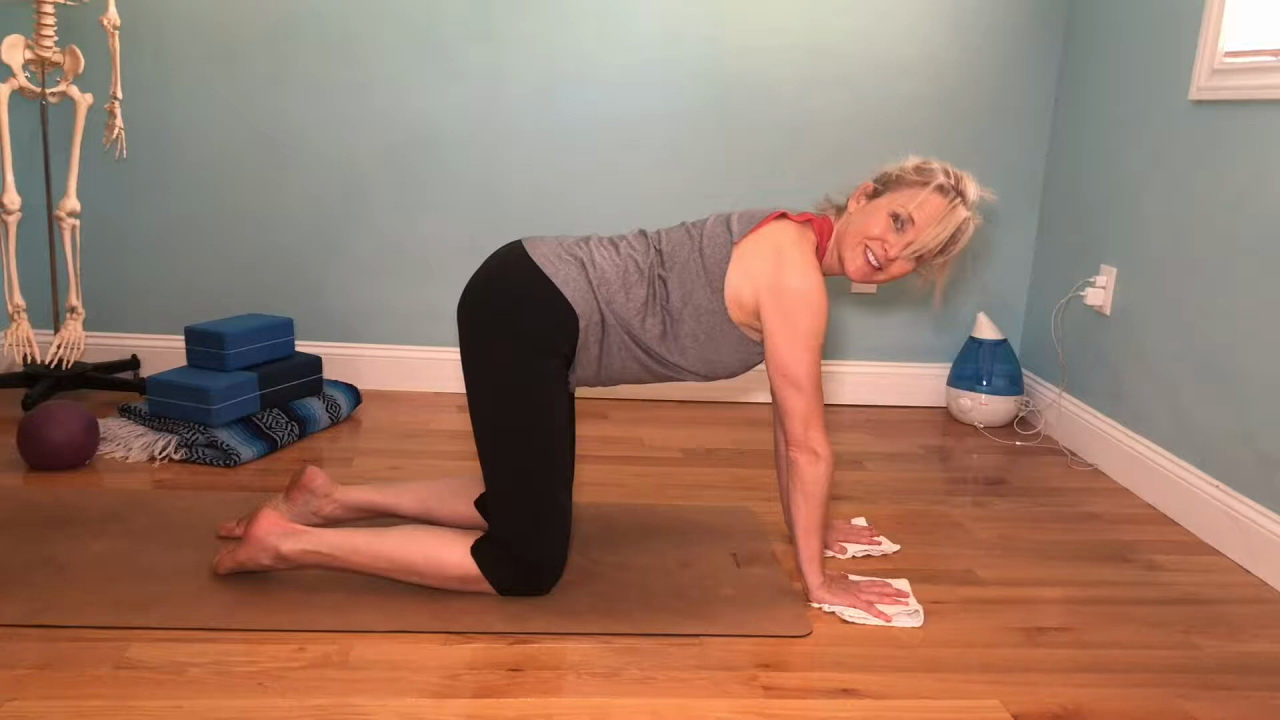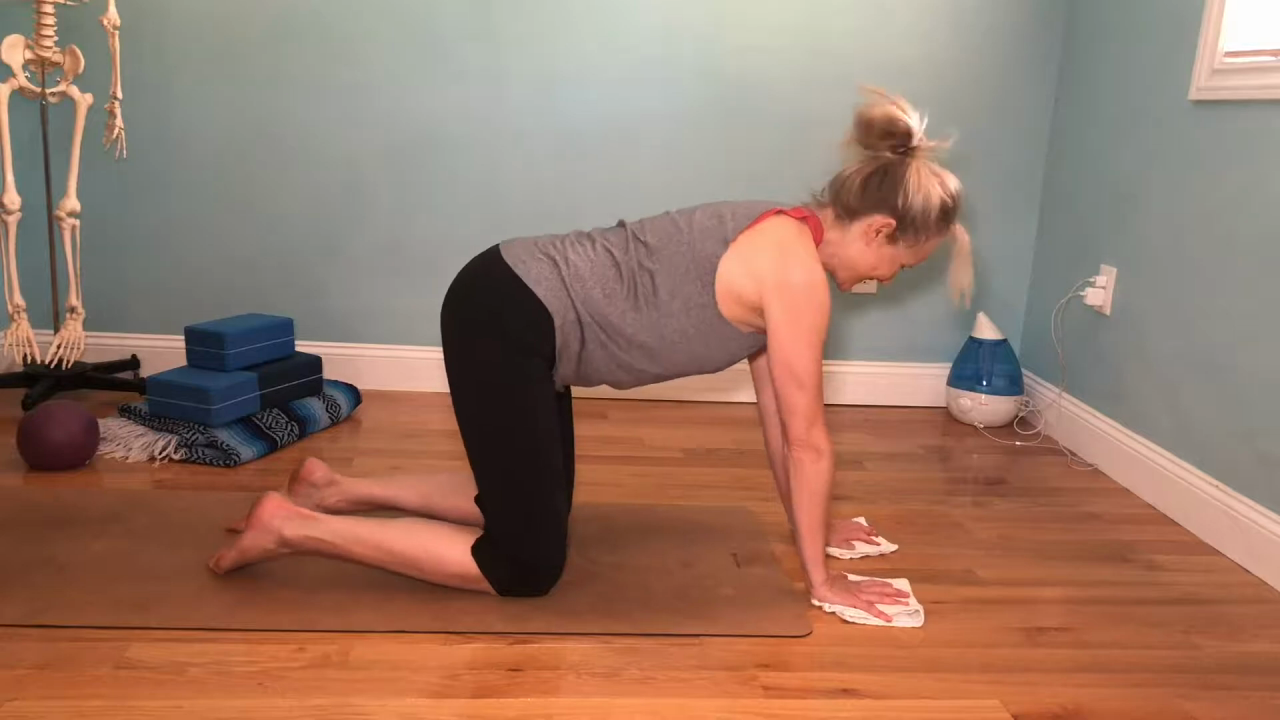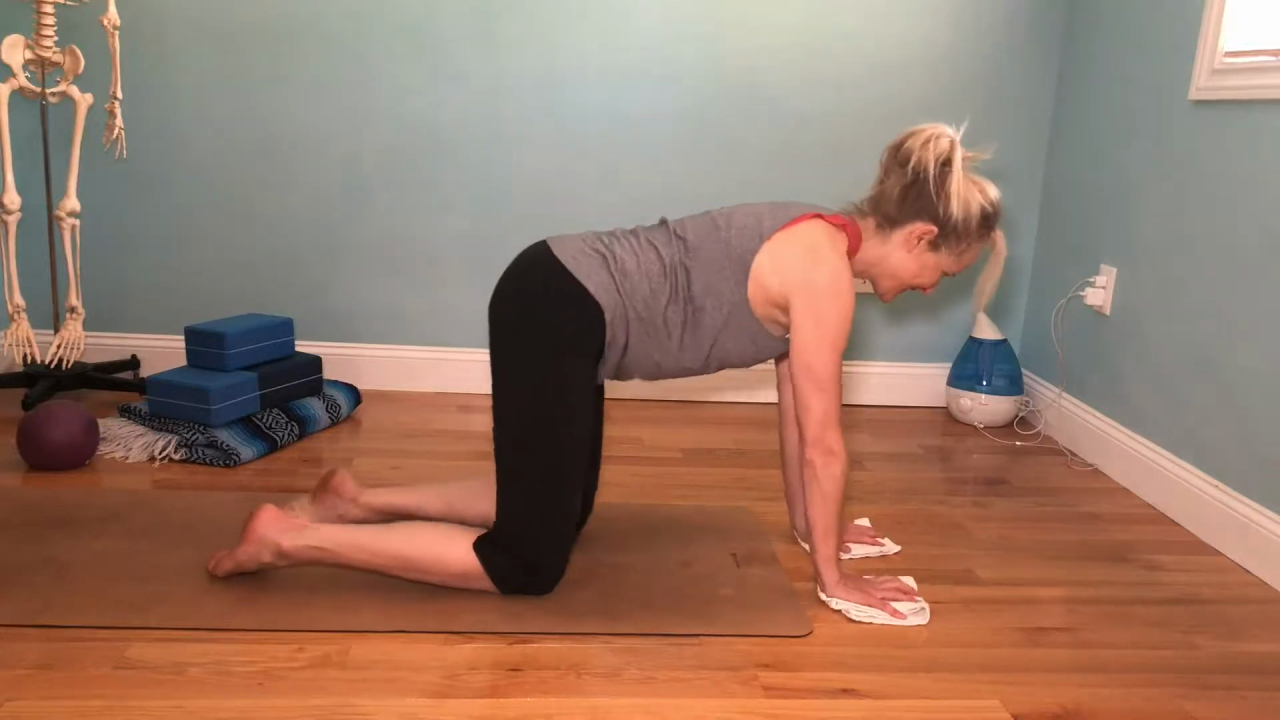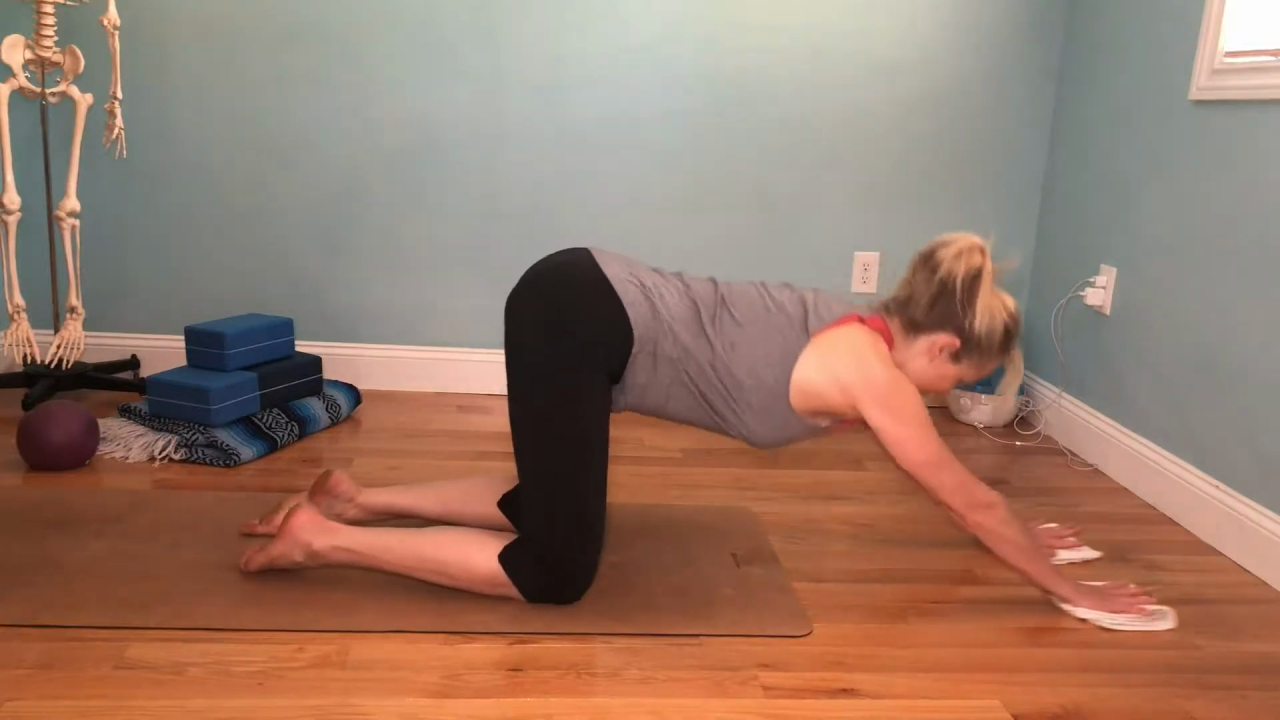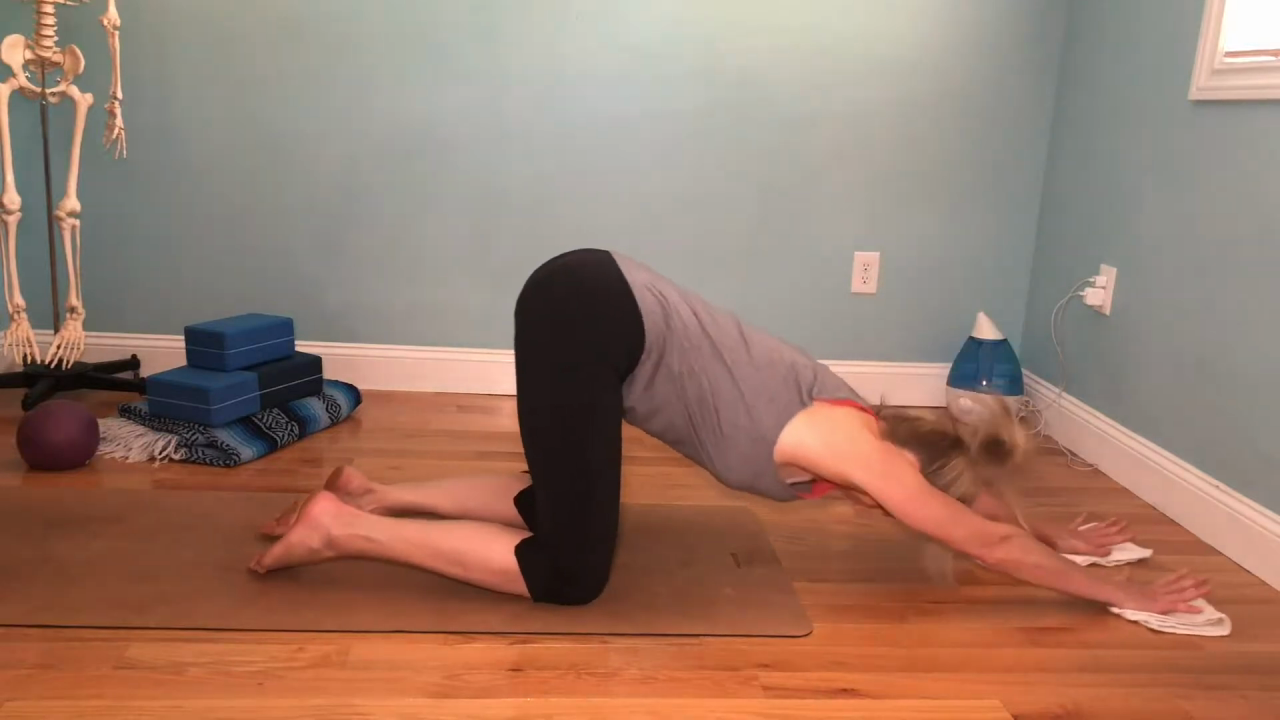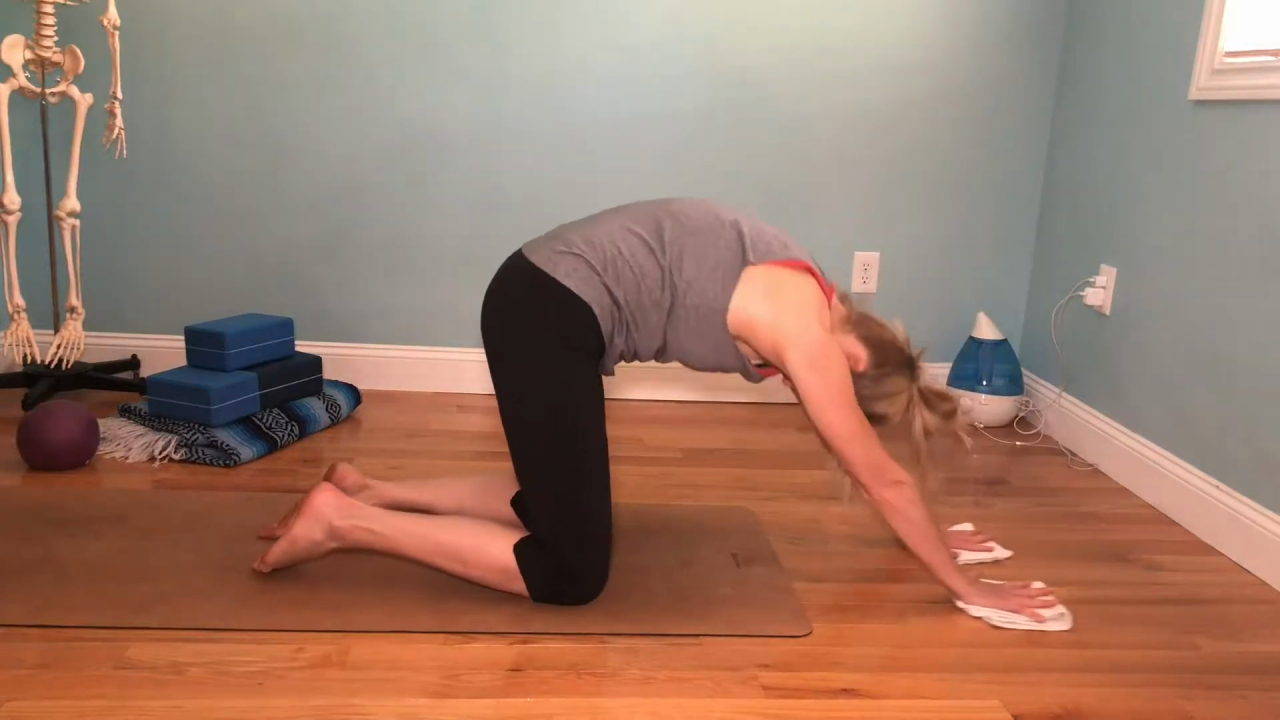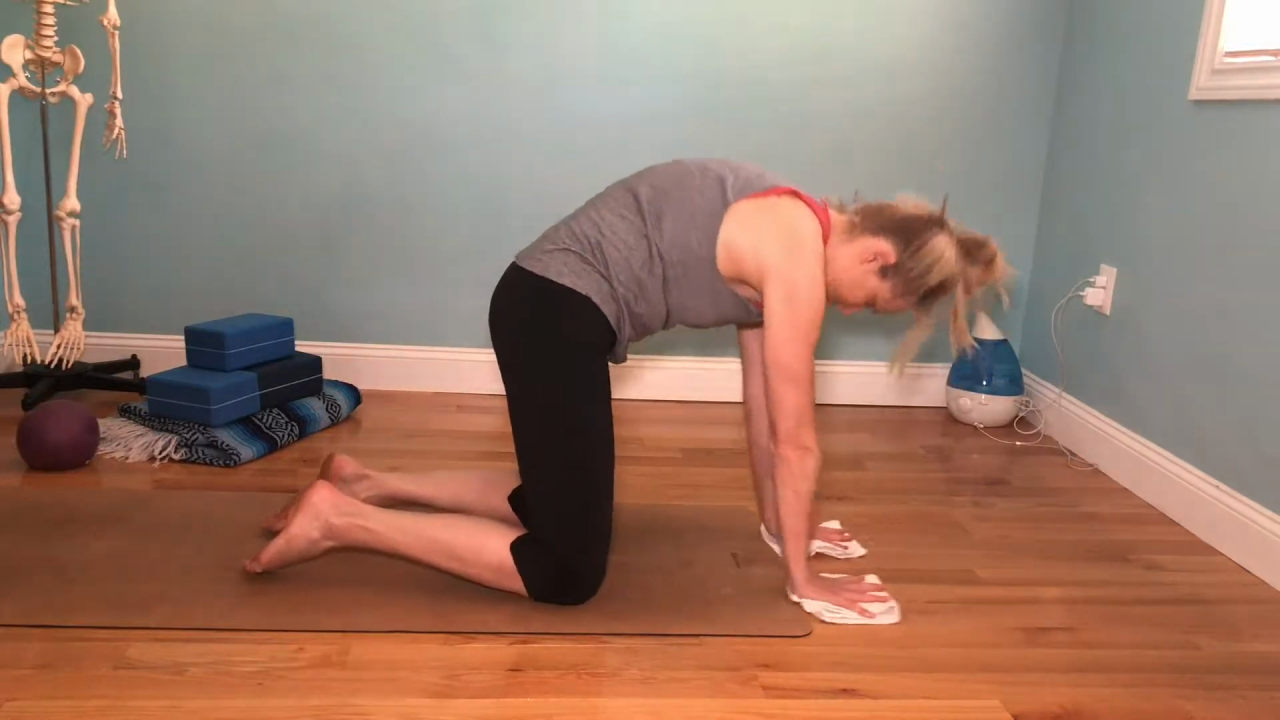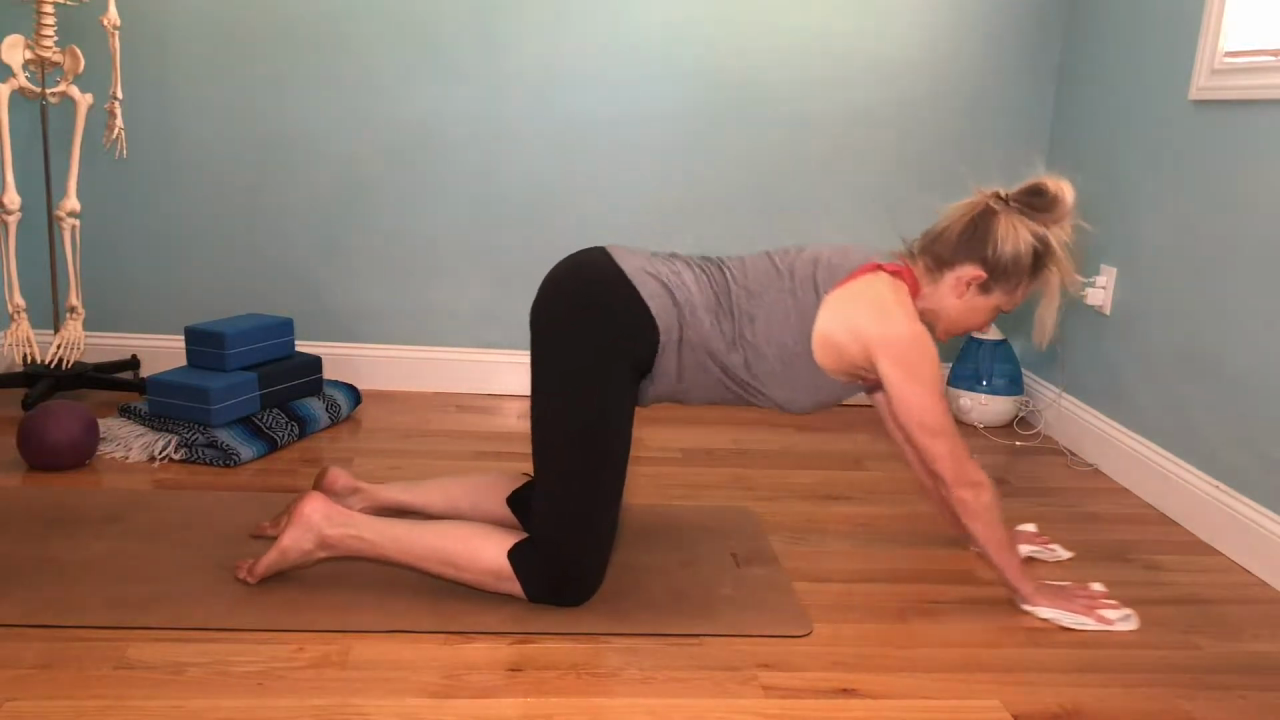
dt=0.5s
person 1, frame 1
left shoulder: (798, 247)
right shoulder: (795, 272)
left elbow: (790, 428)
right elbow: (807, 443)
left wrist: (812, 527)
right wrist: (817, 579)
left hip: (531, 300)
right hip: (525, 313)
left knee: (528, 504)
right knee: (529, 562)
left ankle: (333, 498)
right ankle: (288, 540)
person 1, frame 2
left shoulder: (785, 243)
right shoulder: (797, 266)
left elbow: (777, 421)
right elbow: (806, 438)
left wrist: (809, 520)
right wrist: (820, 577)
left hip: (515, 302)
right hip: (506, 318)
left knee: (528, 504)
right knee: (528, 564)
left ankle: (336, 489)
right ankle: (296, 527)
person 1, frame 3
left shoulder: (817, 243)
right shoulder: (824, 268)
left elbow: (795, 419)
right elbow: (822, 443)
left wrist: (807, 524)
right wrist: (831, 575)
left hip: (556, 301)
right hip: (555, 312)
left knee: (558, 507)
right knee: (529, 561)
left ankle: (358, 500)
right ankle: (290, 537)
person 1, frame 4
left shoulder: (867, 332)
right shoulder: (871, 369)
left elbow: (952, 487)
right elbow: (969, 496)
left wrist: (1018, 542)
right wrist: (1067, 590)
left hip: (576, 297)
right hip: (580, 324)
left knee: (553, 510)
right knee: (558, 572)
left ankle: (358, 497)
right ankle: (327, 541)
person 1, frame 5
left shoulder: (850, 421)
right shoulder: (853, 447)
left elbow: (977, 514)
right elbow: (986, 537)
left wrist: (1057, 538)
right wrist: (1118, 595)
left hip: (584, 299)
right hip: (586, 319)
left knee: (565, 506)
right knee: (571, 569)
left ankle: (372, 493)
right ankle: (344, 527)
person 1, frame 6
left shoulder: (805, 304)
right shoulder: (806, 327)
left elbow: (875, 471)
right elbow: (881, 473)
left wrist: (928, 534)
right wrist: (969, 588)
left hip: (541, 298)
right hip: (550, 315)
left knee: (559, 505)
right knee: (571, 571)
left ankle: (370, 491)
right ankle: (347, 521)
person 1, frame 7
left shoulder: (789, 232)
right shoulder: (796, 252)
left elbow: (764, 404)
right elbow: (794, 437)
left wrist: (780, 522)
right wrist: (805, 576)
left hip: (550, 304)
right hip: (558, 313)
left knee: (557, 502)
right knee: (567, 572)
left ankle: (370, 483)
right ankle: (340, 520)
person 1, frame 8
left shoulder: (884, 291)
right shoulder: (896, 324)
left elbow: (915, 445)
right elbow: (962, 475)
left wrist: (977, 534)
right wrist: (1030, 590)
left hip: (597, 298)
right hip: (605, 321)
left knee: (556, 508)
right knee: (565, 572)
left ankle: (361, 493)
right ankle: (335, 530)
